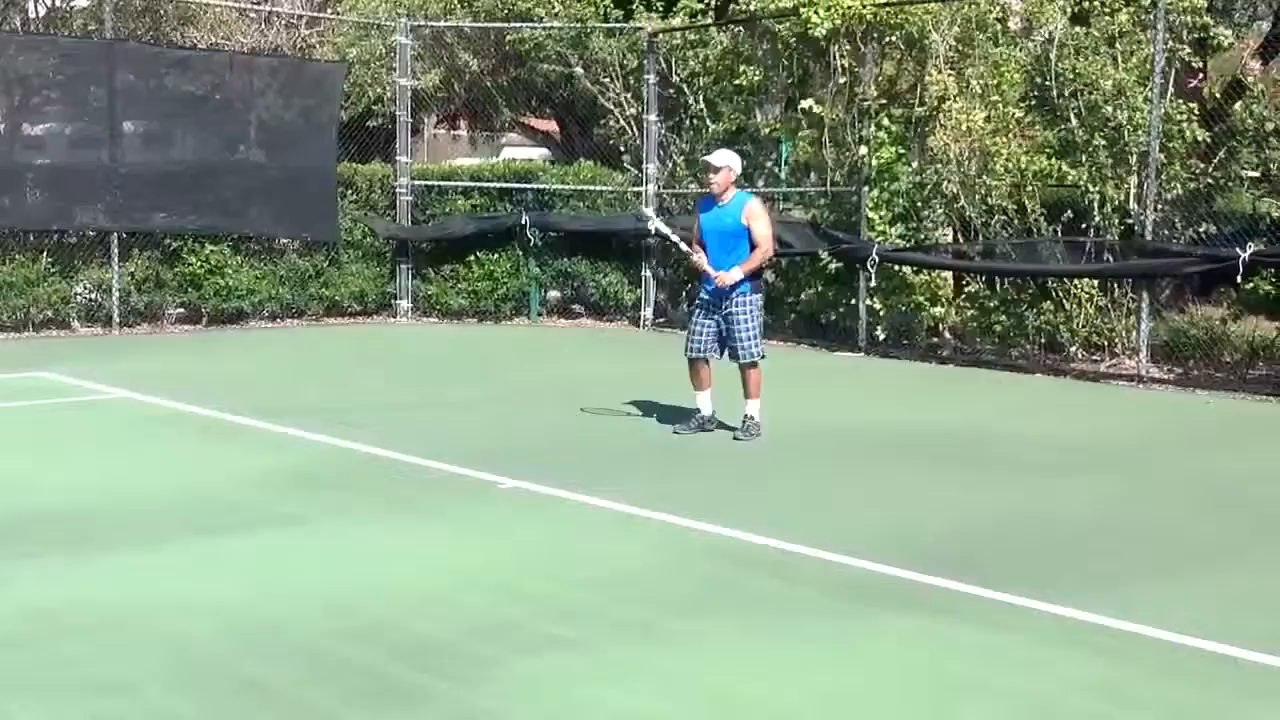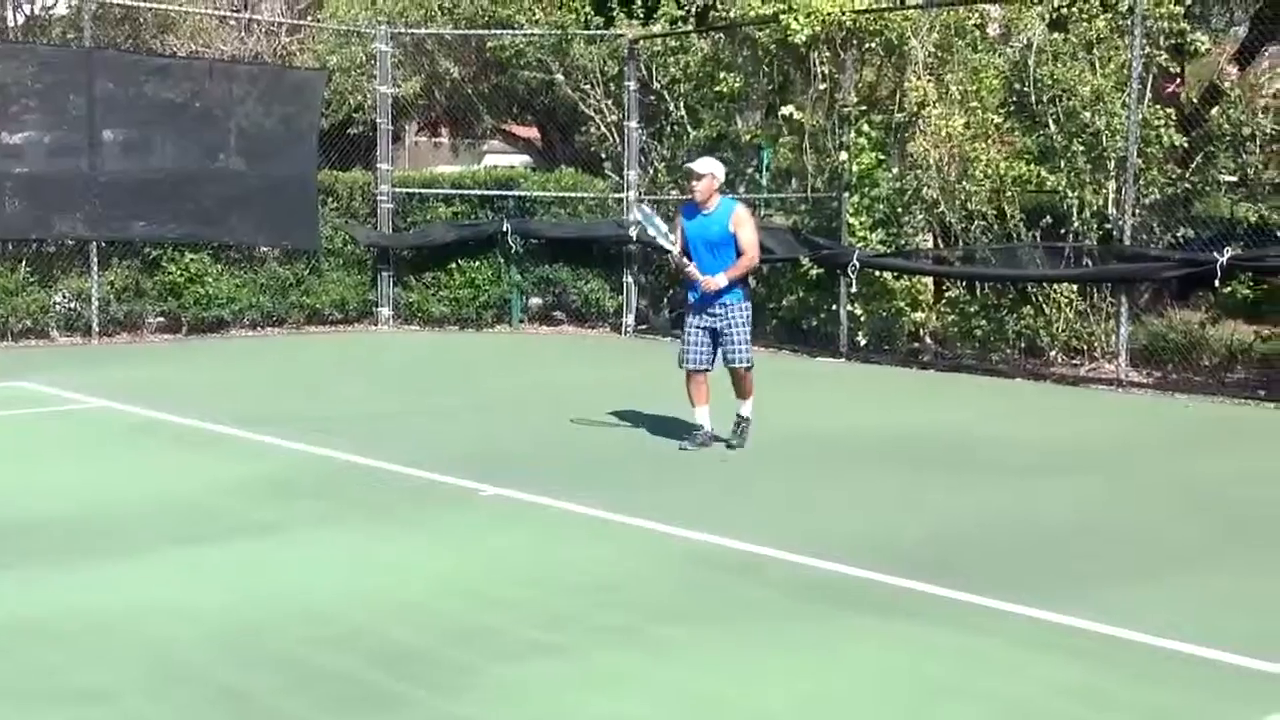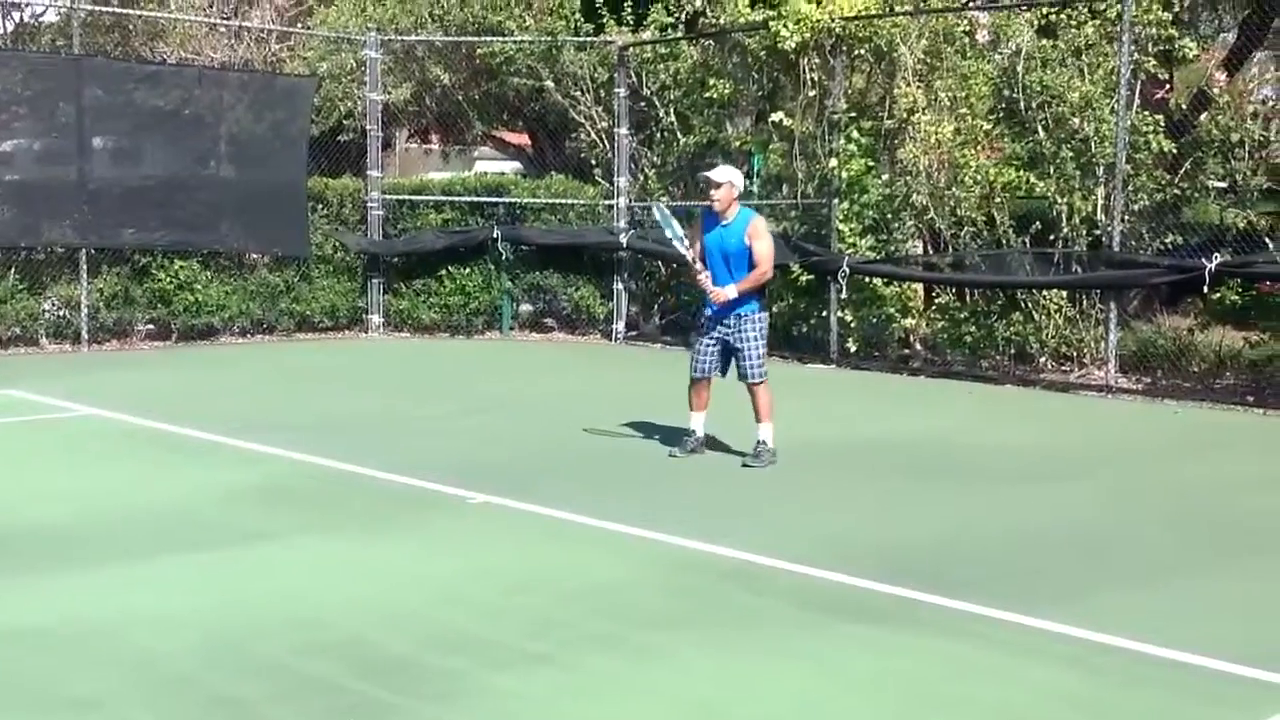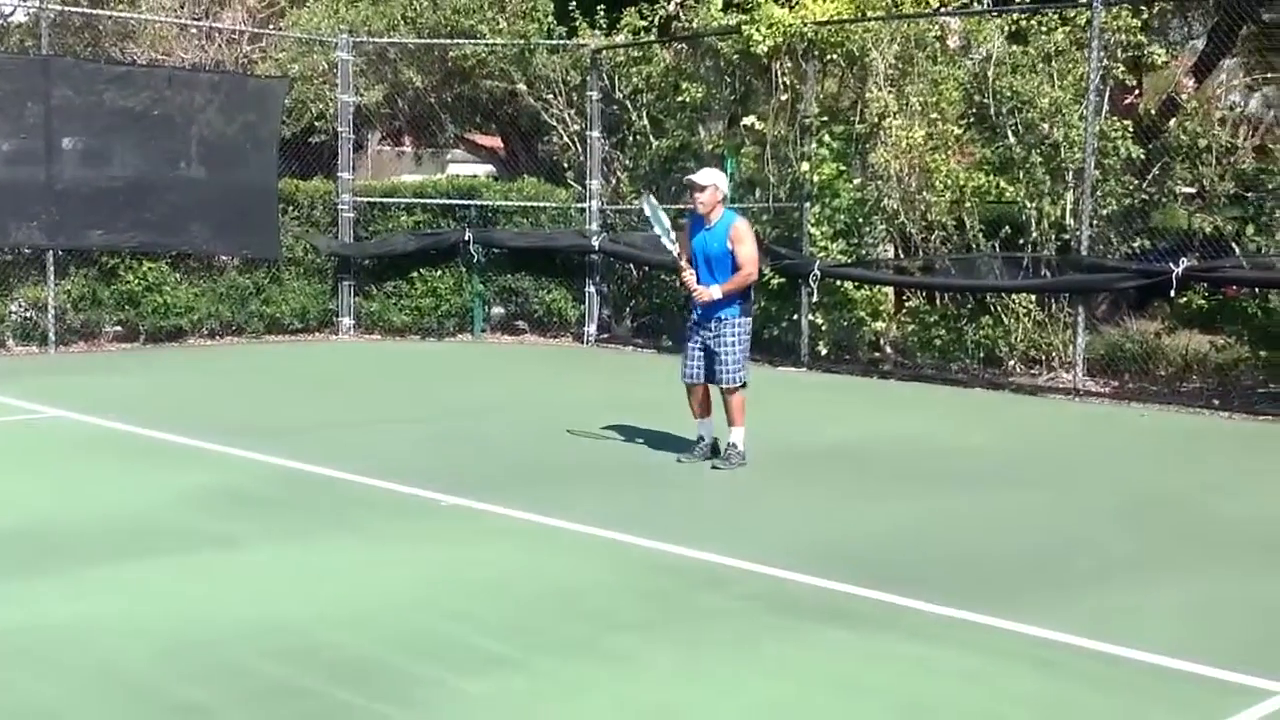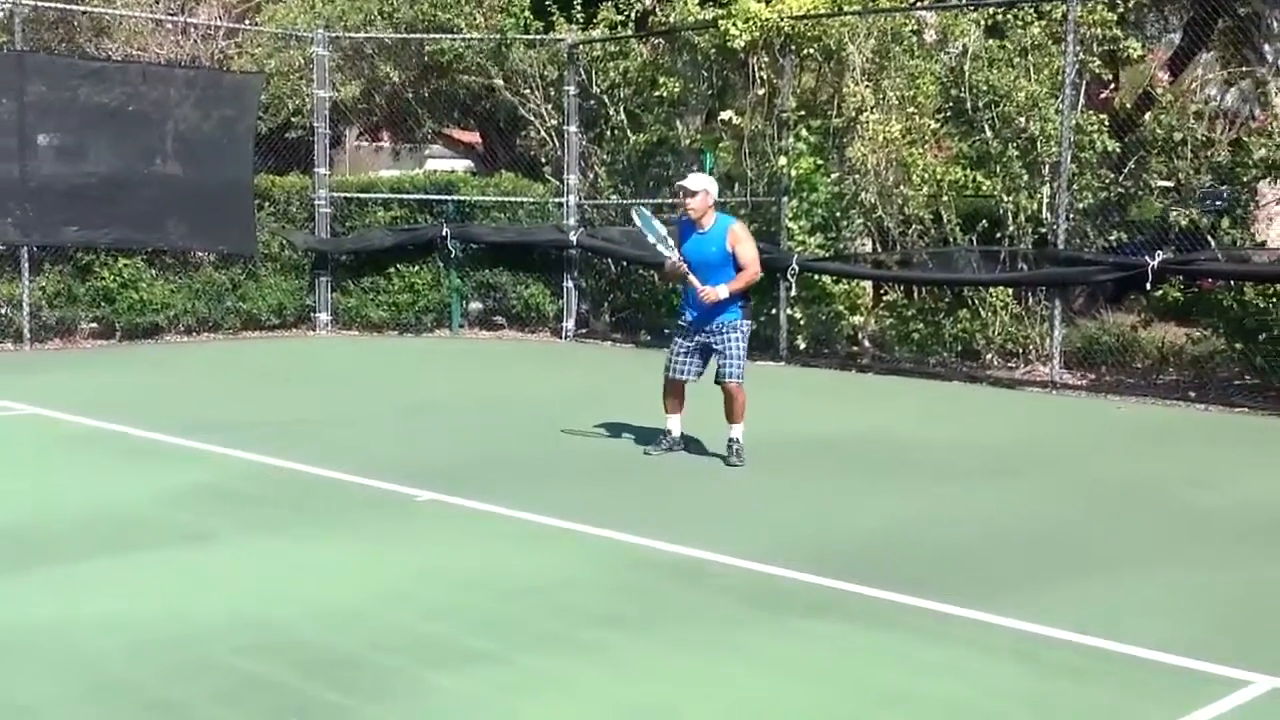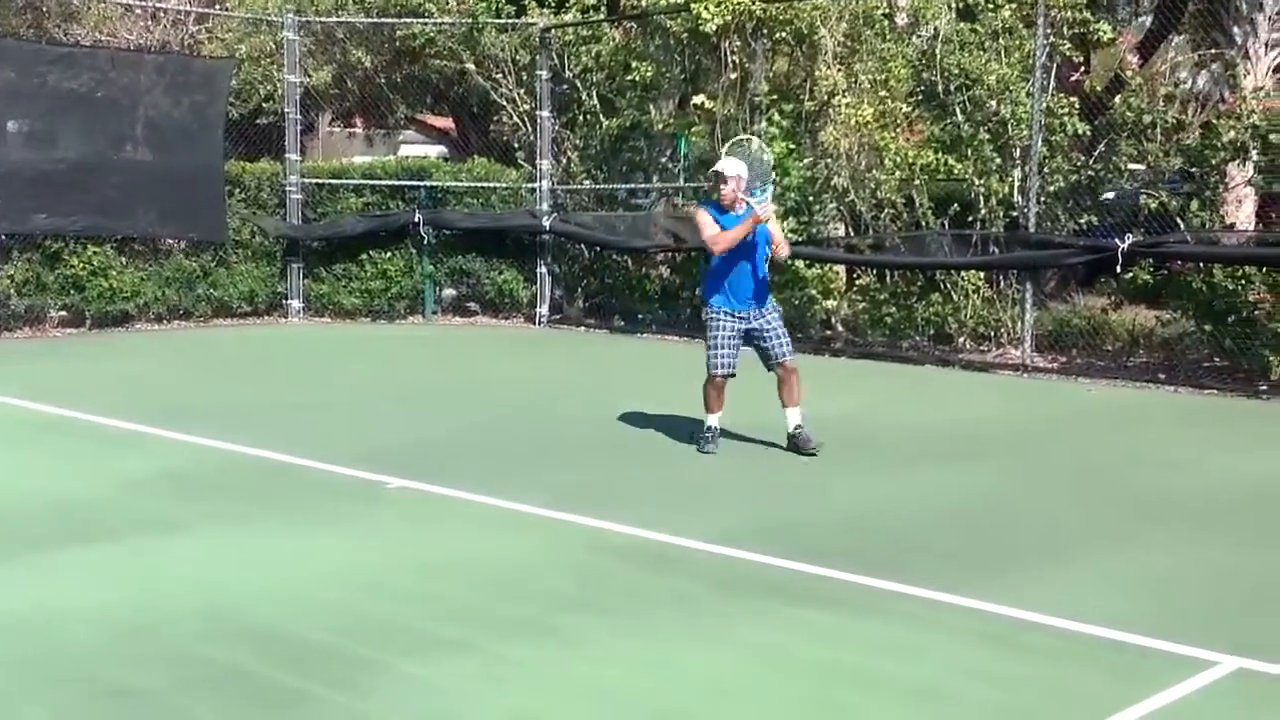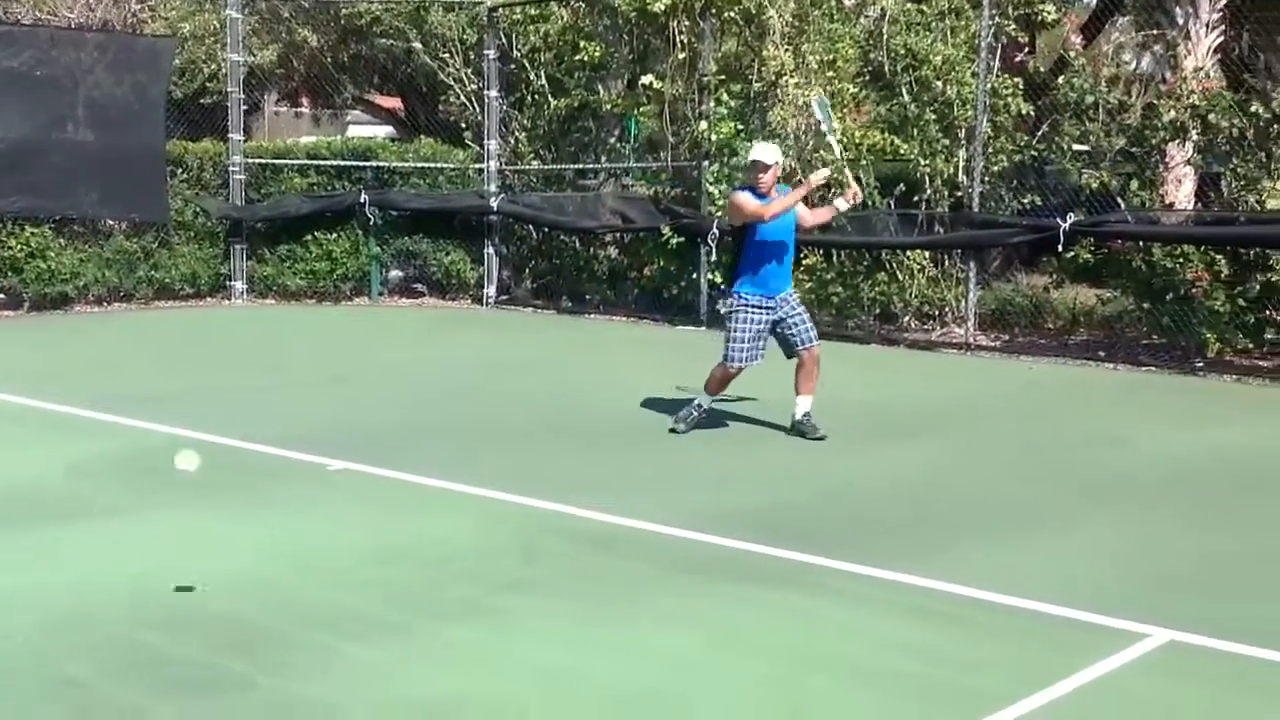
dt=0.4s
person 1, frame 1
left shoulder: (750, 206)
right shoulder: (703, 206)
left elbow: (765, 249)
left wrist: (736, 273)
right wrist: (697, 256)
left hip: (743, 293)
right hip: (709, 292)
left knee: (747, 358)
right knee: (696, 354)
left ankle: (752, 419)
right ankle: (705, 413)
person 1, frame 2
left shoulder: (736, 212)
right shoulder: (684, 214)
left elbow: (752, 256)
right elbow: (677, 253)
left wrist: (721, 279)
left hip: (733, 301)
right hip: (697, 303)
left knee: (739, 365)
right knee: (694, 367)
left ankle: (744, 416)
right ankle: (703, 429)
person 1, frame 3
left shoulder: (753, 224)
right shoulder: (703, 221)
left elbow: (765, 270)
right elbow: (696, 259)
left wrist: (731, 291)
right wrist: (700, 274)
left hip: (748, 313)
right hip: (714, 312)
left knee: (755, 379)
right knee: (699, 374)
left ankle: (766, 445)
right ankle: (696, 435)
person 1, frame 4
left shoulder: (737, 226)
right shoulder: (693, 225)
left elbow: (750, 272)
right elbow: (686, 262)
left wrist: (716, 292)
right wrist: (687, 275)
left hip: (732, 317)
right hip: (701, 315)
left knee: (729, 384)
right knee: (693, 381)
left ankle: (736, 447)
right ankle: (707, 441)
person 1, frame 5
left shoulder: (733, 229)
right shoulder: (681, 229)
left elbow: (753, 271)
right elbow: (669, 274)
left wrist: (722, 290)
right wrist: (676, 270)
left hip: (730, 320)
right hip: (692, 320)
left knee: (731, 382)
right knee: (673, 378)
left ankle: (735, 440)
right ankle: (673, 434)
person 1, frame 6
left shoulder: (763, 212)
right shoulder: (705, 213)
left elbow: (779, 248)
right elbow: (716, 246)
left wrist: (782, 250)
right wrist: (749, 223)
left hip: (761, 305)
right hip: (721, 309)
left knee: (786, 366)
right knee: (718, 374)
left ankle: (796, 430)
right ankle: (711, 428)
person 1, frame 7
left shoulder: (786, 194)
right shoulder: (741, 199)
left elbow: (805, 220)
right elbow: (765, 214)
left wrist: (842, 203)
right wrist: (805, 187)
left hip: (784, 296)
right hip: (747, 298)
left knee: (809, 353)
right knee: (733, 365)
left ankle: (801, 416)
right ankle: (699, 406)
